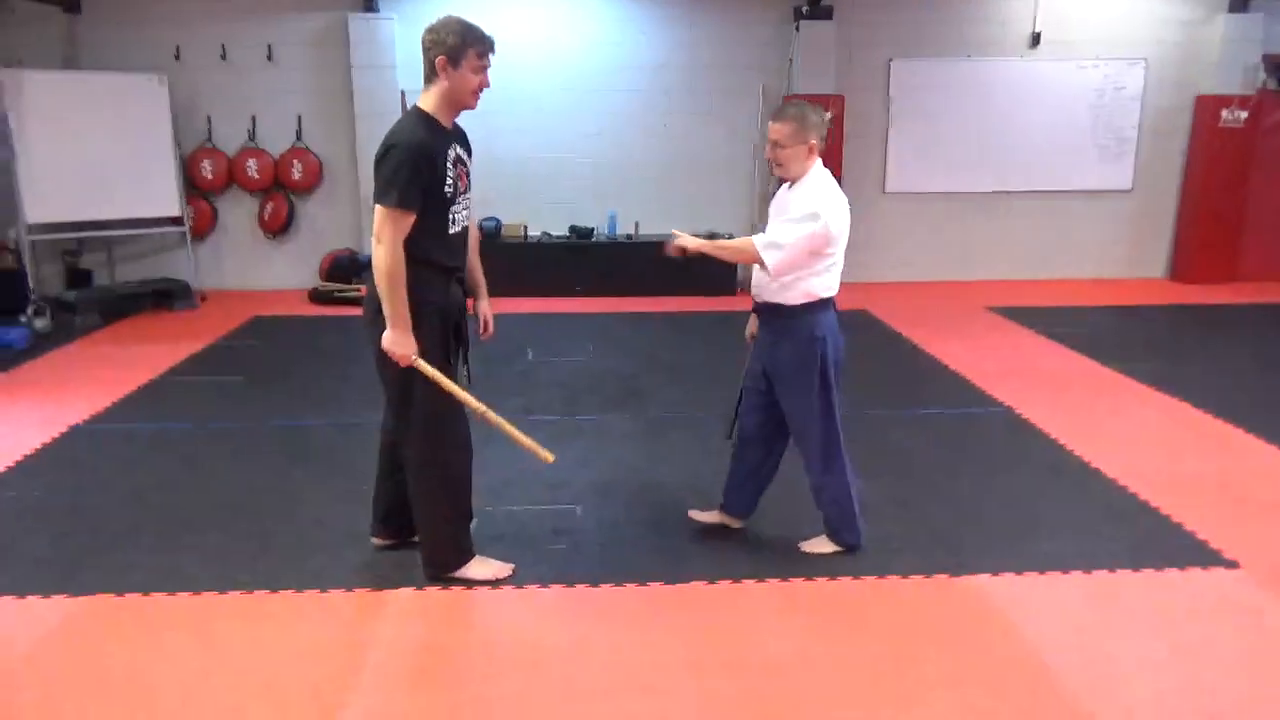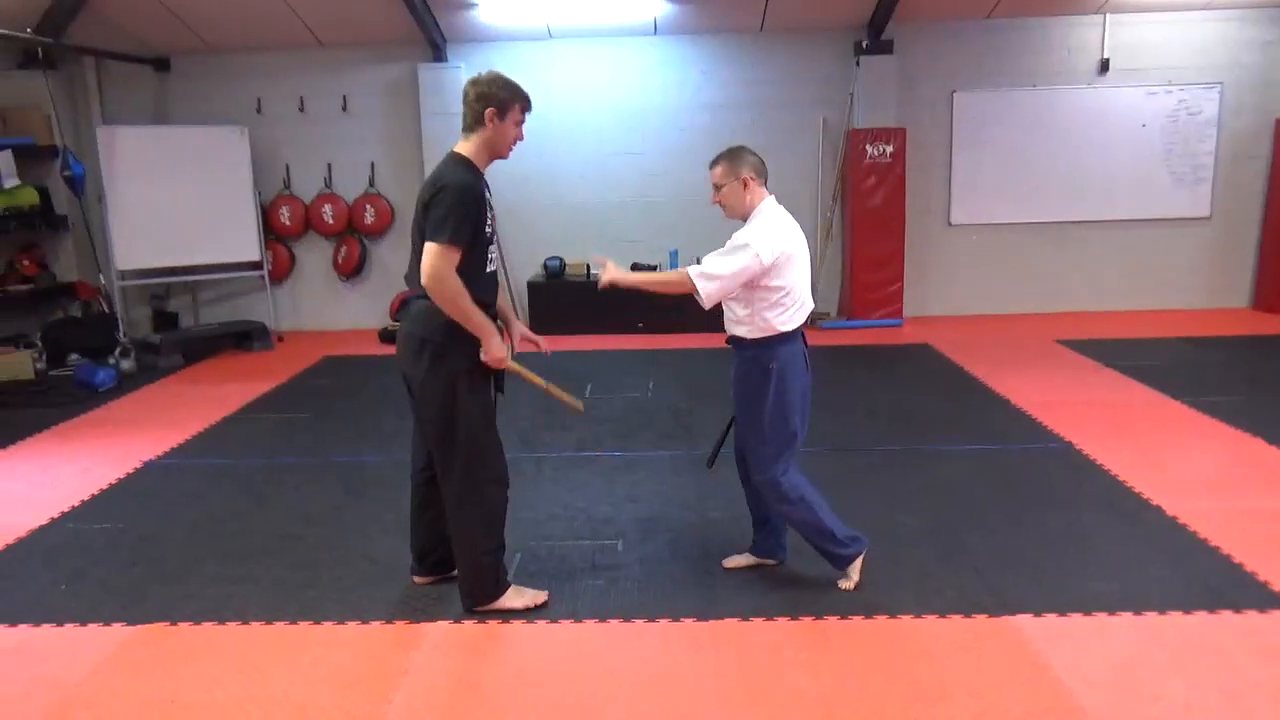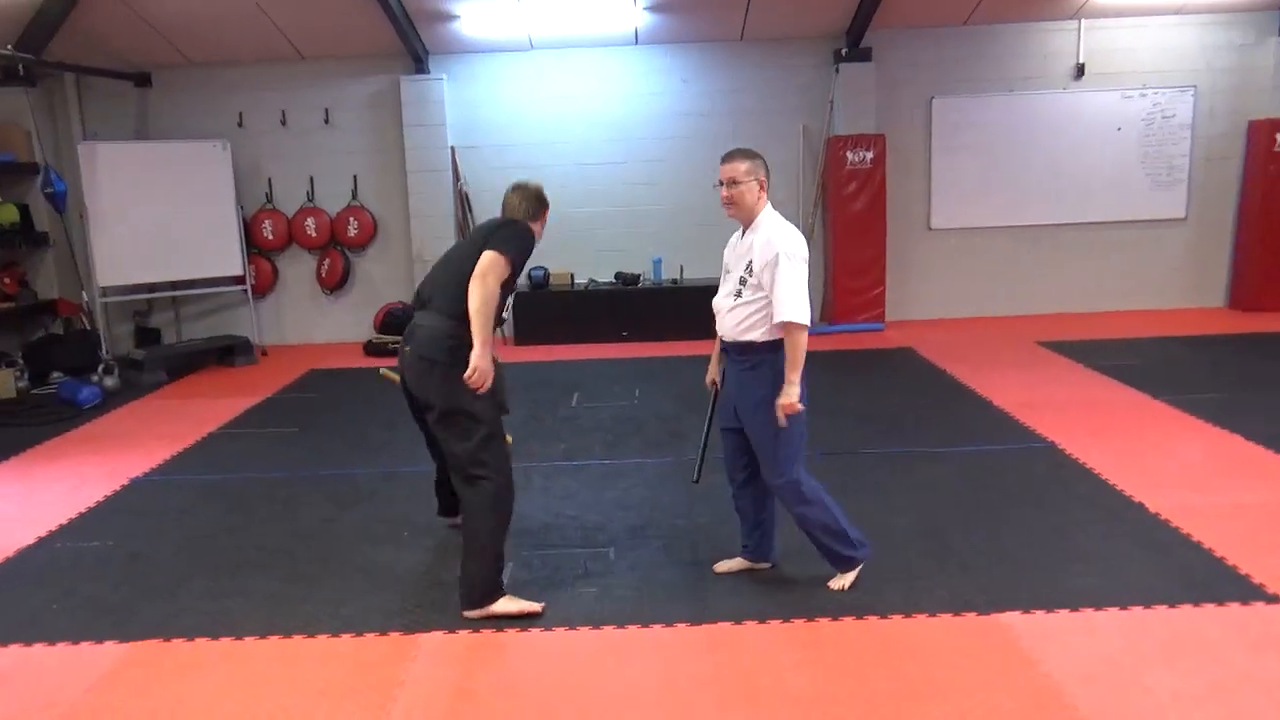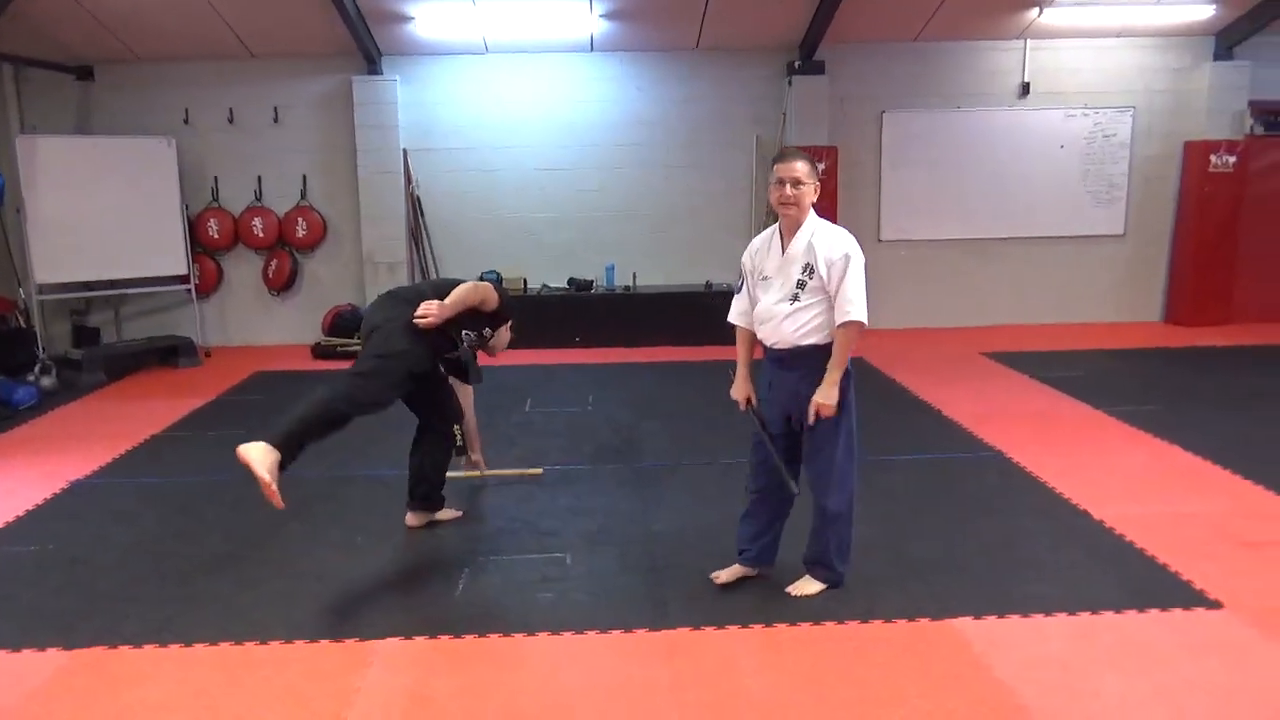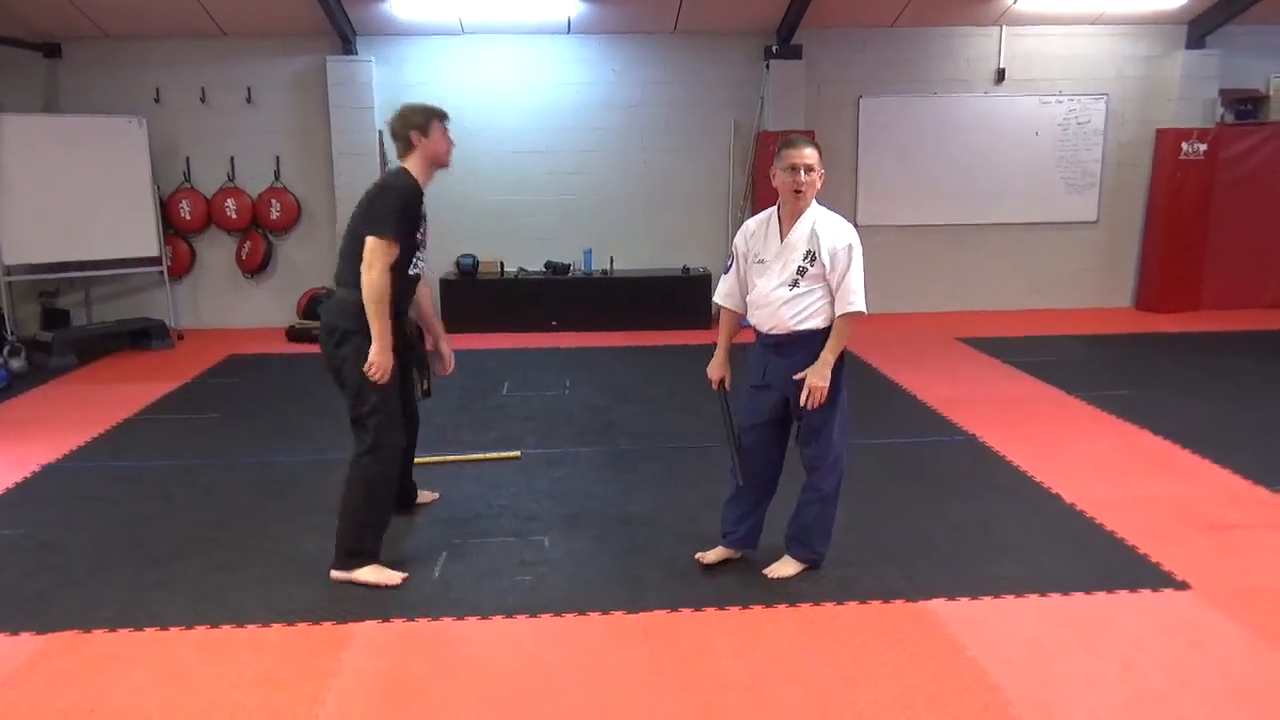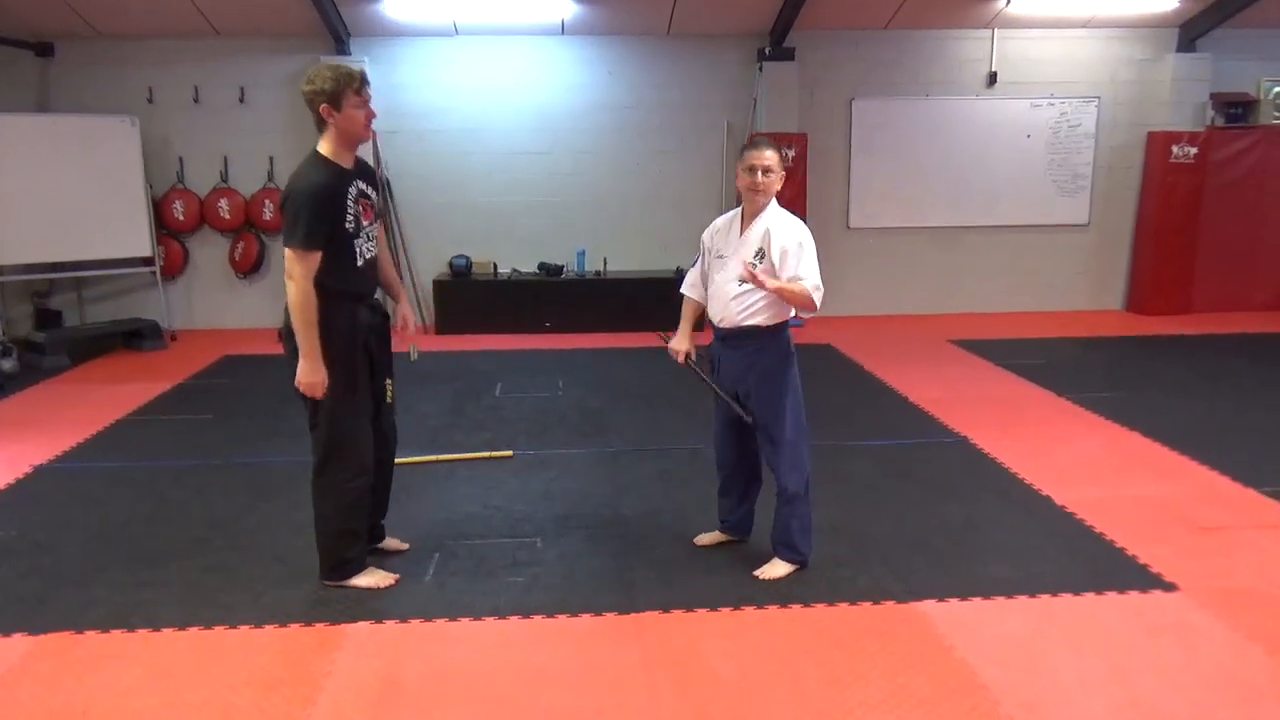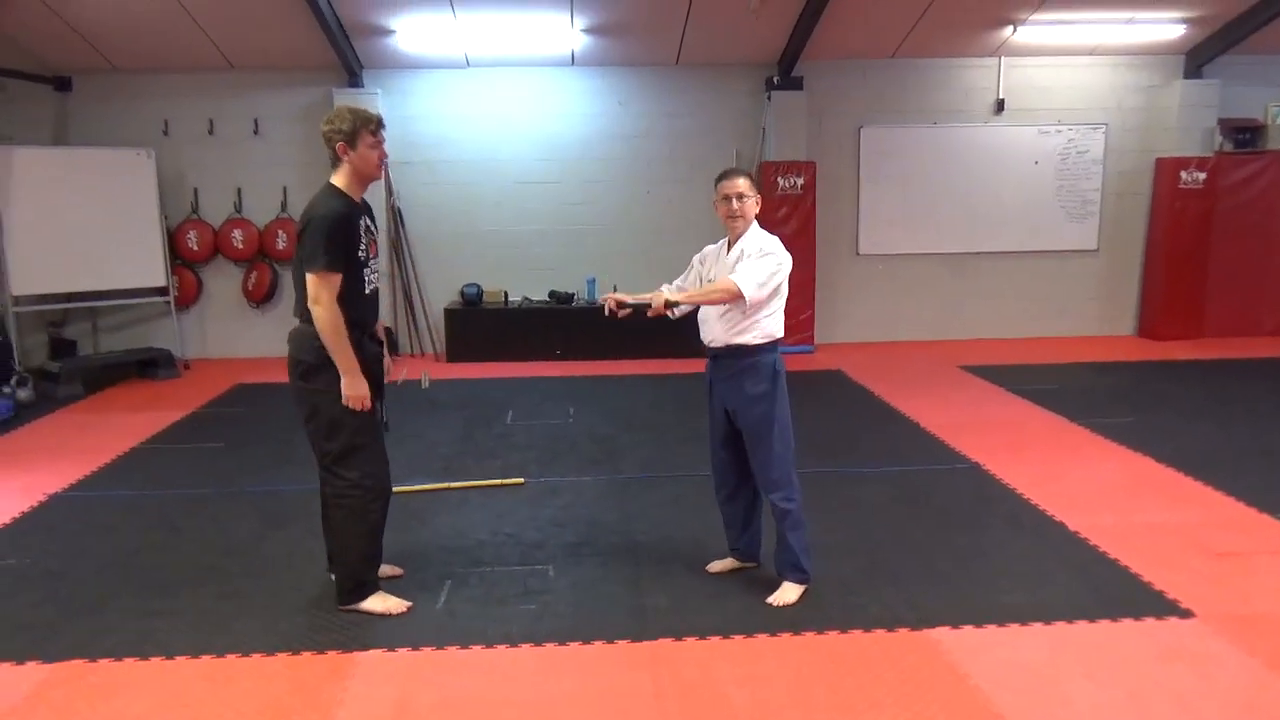
dt=0.7s
person 1, frame 1
left shoulder: (456, 137)
right shoulder: (411, 143)
right elbow: (387, 241)
left wrist: (479, 294)
right wrist: (397, 326)
left hip: (440, 298)
right hip: (413, 303)
left knee: (411, 418)
right knee: (439, 429)
left ankle: (394, 523)
right ankle: (449, 554)
person 1, frame 2
left shoulder: (466, 178)
right shoulder: (459, 185)
left elbow: (481, 268)
right elbow: (436, 275)
left wrist: (510, 324)
right wrist: (490, 336)
left hip: (440, 339)
right hip: (443, 342)
left knee: (438, 455)
right knee: (476, 465)
left ankle: (433, 560)
right ankle: (486, 587)
person 1, frame 3
left shoulder: (485, 233)
right shoulder: (518, 234)
right elbow: (484, 280)
right wrist: (482, 349)
left hip: (418, 351)
right hip: (444, 354)
left knee: (458, 443)
right knee: (487, 467)
left ankle: (456, 505)
right ankle: (483, 594)
person 1, frame 4
left shoulder: (464, 349)
right shoulder: (499, 302)
left elbow: (463, 405)
right elbow: (475, 290)
left wrist: (473, 451)
right wrist: (445, 310)
right hip: (401, 323)
left knee: (444, 415)
right knee: (362, 390)
left ankle: (423, 505)
right ankle: (268, 452)
person 1, frame 5
left shoulder: (408, 196)
right shoulder: (398, 191)
left elbow: (412, 282)
right elbow: (373, 268)
left wrist: (438, 338)
right wrist: (381, 343)
left hip: (381, 329)
right hip: (358, 328)
left knee: (402, 416)
right knee: (380, 435)
left ankle: (398, 494)
right ankle: (352, 559)
person 1, frame 6
left shoulder: (362, 172)
right shoulder: (312, 186)
right elbow: (298, 278)
left wrist: (400, 299)
right wrist: (309, 358)
left hip: (363, 323)
right hip: (329, 331)
left knee: (380, 436)
right knee: (344, 451)
left ankle: (368, 532)
right ankle: (341, 564)
person 1, frame 7
left shoulder: (358, 209)
right shoulder: (328, 215)
right elbow: (321, 302)
left wrist: (377, 347)
right wrist: (350, 373)
left hip: (353, 352)
right hip: (328, 362)
left knee: (347, 466)
right knee: (362, 472)
left ankle: (352, 561)
right ankle: (356, 587)
person 2, frame 1
left shoulder: (820, 202)
right shoulder: (792, 190)
left elbow: (762, 251)
left wrist: (697, 243)
right wrist: (761, 312)
left hip: (807, 331)
right hip: (780, 325)
left knee: (817, 436)
right knee: (757, 423)
left ankle: (843, 531)
right ankle: (735, 508)
person 2, frame 2
left shoulder: (761, 237)
right shoulder: (772, 223)
left elbow: (695, 282)
left wrist: (626, 277)
left hip: (772, 362)
right hip: (764, 356)
left knee: (773, 469)
right knee: (751, 460)
left ankle: (846, 549)
right ankle: (768, 547)
person 2, frame 3
left shoulder: (780, 240)
right shoulder: (739, 240)
left elbow: (793, 319)
left wrist: (791, 385)
right wrist: (717, 361)
left hip: (769, 368)
right hip: (741, 363)
left knee: (784, 474)
right knee: (741, 467)
left ankle: (850, 553)
right ankle: (757, 551)
person 2, frame 4
left shoulder: (836, 245)
right shoulder: (758, 248)
left elbow: (851, 321)
right elbow: (746, 317)
left wrist: (831, 383)
right wrist: (742, 375)
left hip: (821, 369)
right hip: (774, 370)
left knee: (829, 476)
right knee: (766, 470)
left ankle: (824, 568)
right ankle: (751, 557)
person 2, frame 5
left shoulder: (836, 233)
right shoulder: (752, 231)
left elbow: (849, 308)
right elbow: (732, 298)
left wrist: (824, 366)
right wrist: (721, 356)
left hip: (814, 355)
right hip: (765, 354)
left knee: (821, 459)
right knee: (752, 451)
left ankle: (804, 549)
right ankle: (735, 539)
person 2, frame 6
left shoulder: (789, 231)
right shoulder: (719, 229)
left elbow: (809, 301)
right elbow: (698, 284)
left wrist: (768, 283)
right wrist: (684, 332)
left hip: (767, 350)
right hip: (724, 347)
left knee: (783, 452)
right knee: (730, 446)
left ankle: (790, 550)
right ankle: (733, 525)
person 2, frame 7
left shoulder: (770, 251)
right shoulder: (709, 256)
left elbow: (737, 290)
right elbow: (674, 300)
left wrist: (675, 293)
right wrist: (629, 301)
left hip: (757, 369)
right hip: (721, 368)
left knee: (774, 472)
right knee: (729, 469)
left ankle: (794, 572)
right ankle: (744, 550)
